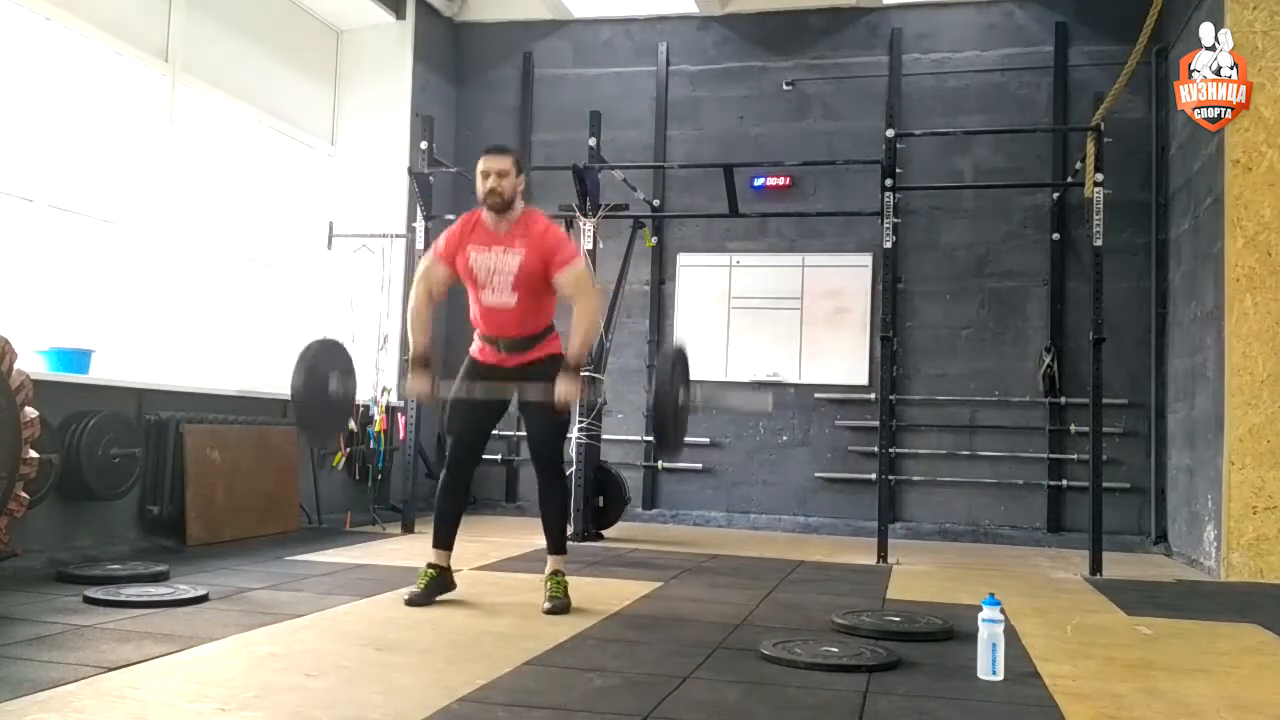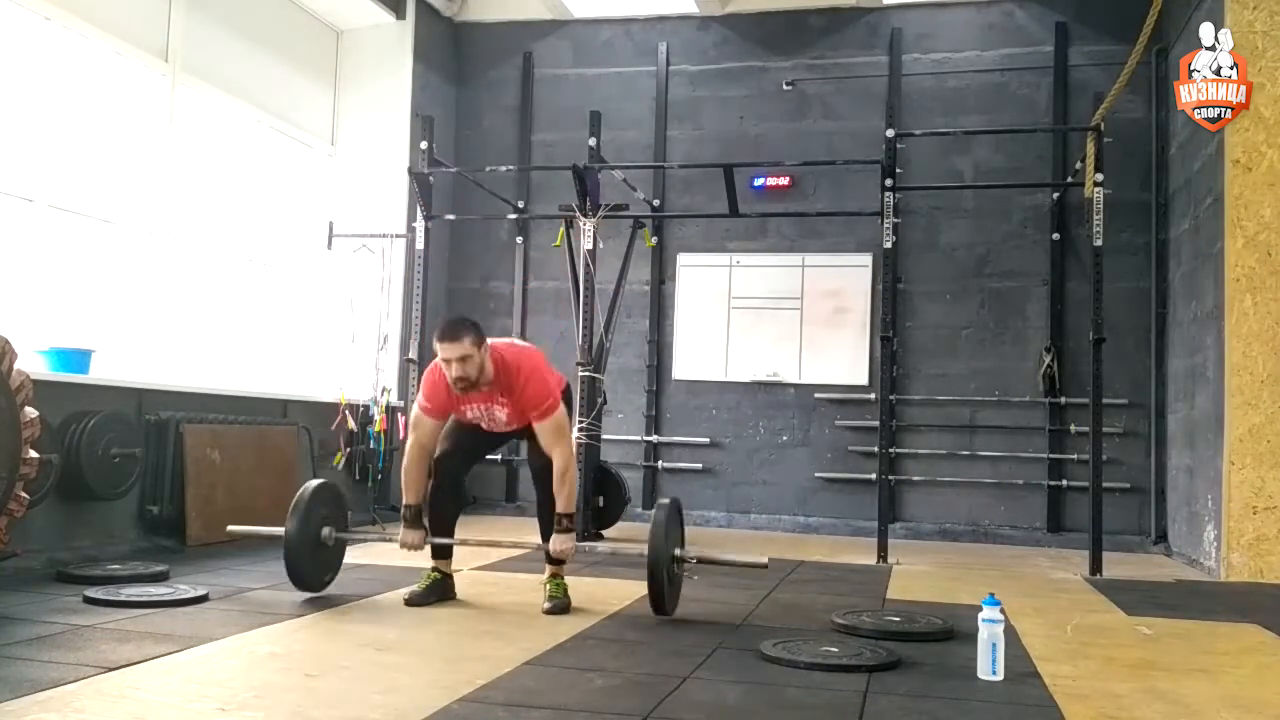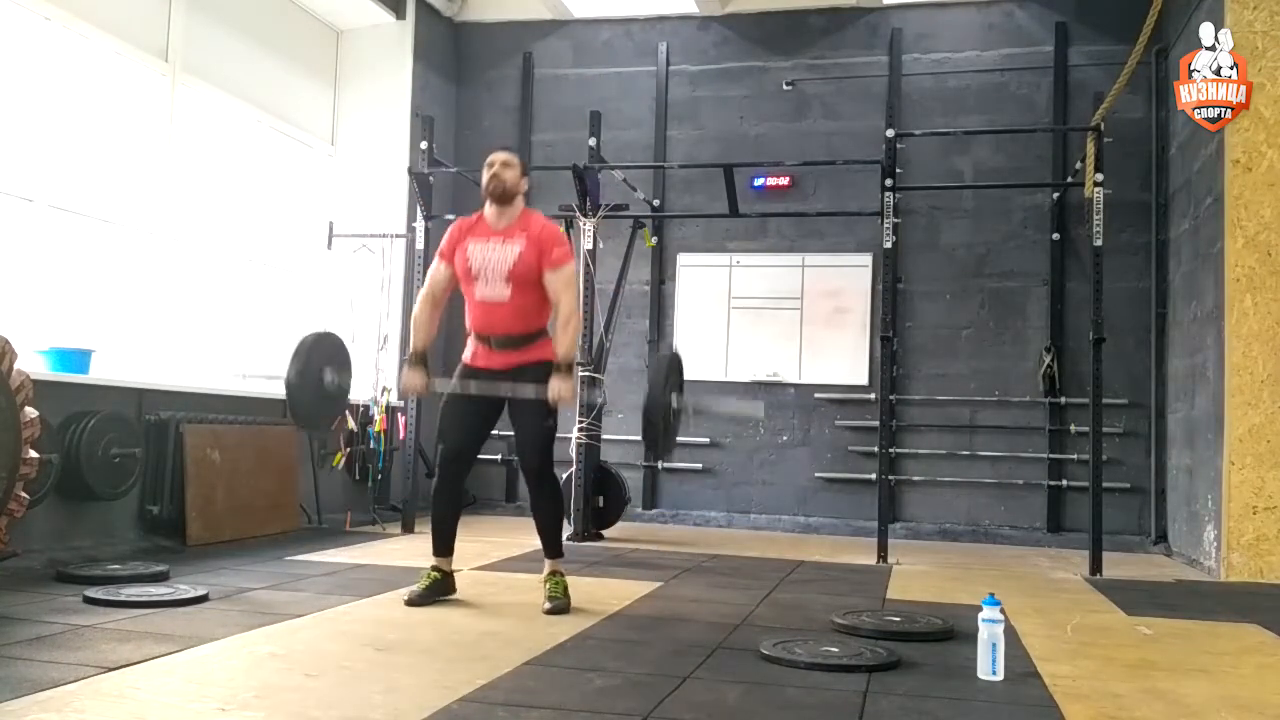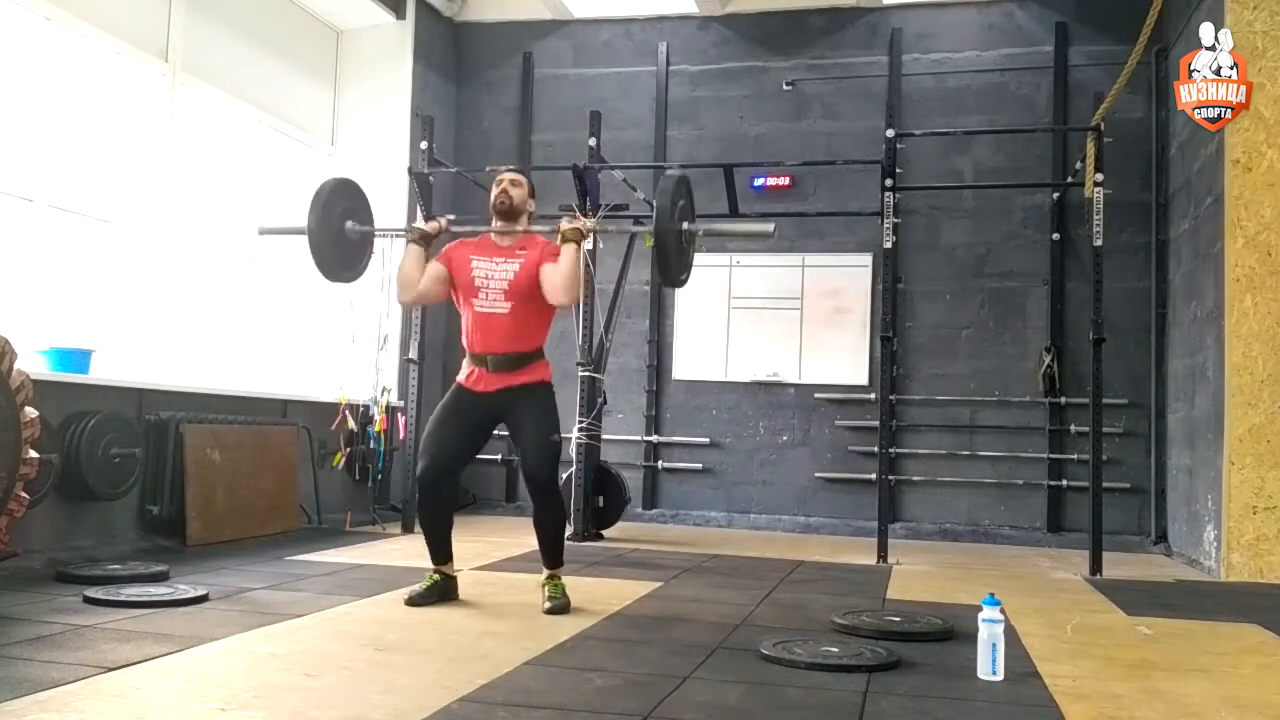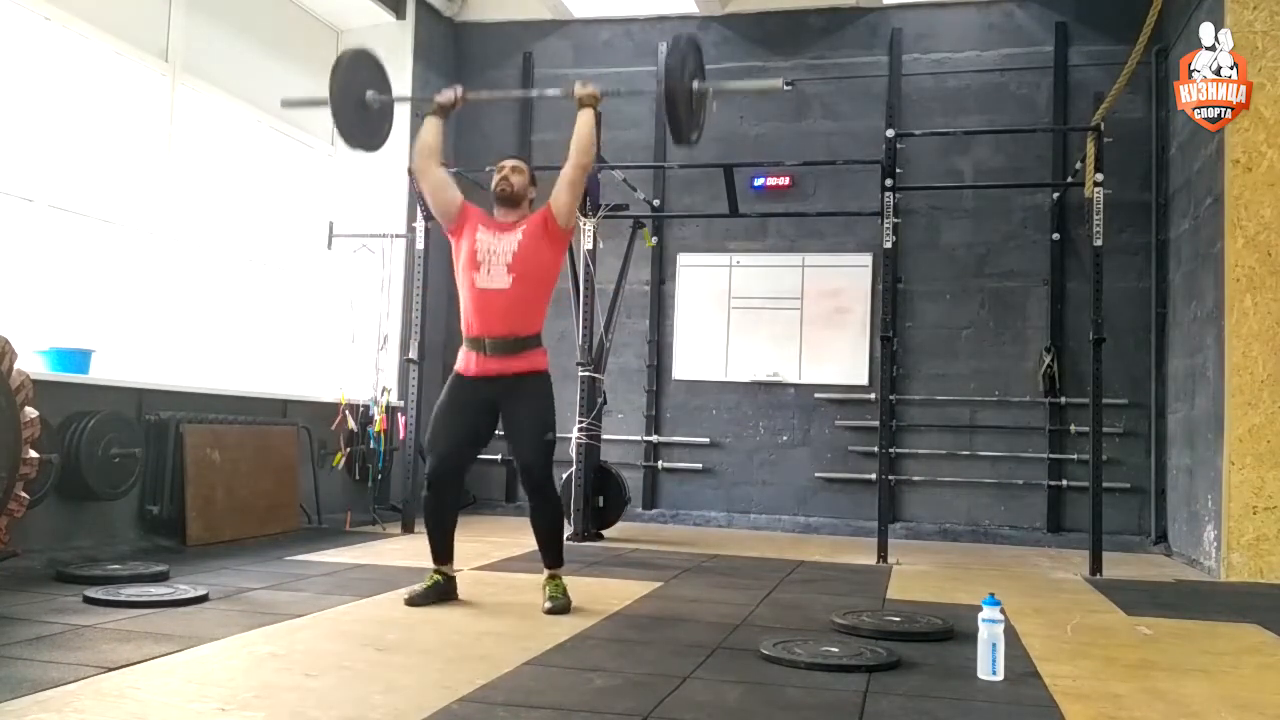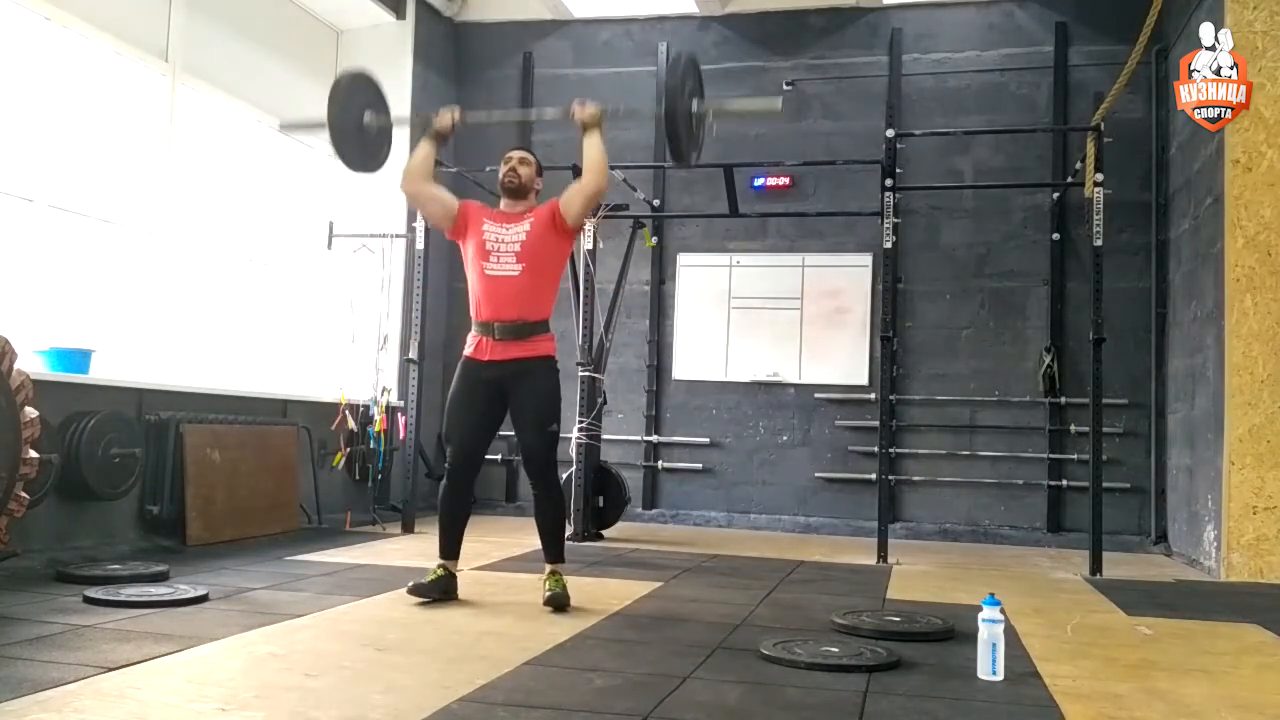
dt=0.5s
person 1, frame 1
left shoulder: (545, 235)
right shoulder: (460, 233)
left elbow: (587, 301)
right elbow: (423, 292)
left wrist: (572, 370)
right wrist: (419, 361)
left hip: (540, 360)
right hip: (484, 358)
left knee: (547, 461)
right knee: (458, 457)
left ankle: (556, 573)
right ankle: (439, 567)
person 1, frame 2
left shoulder: (529, 372)
right shoulder: (436, 378)
left elbow: (562, 457)
right elbow: (418, 449)
left wrist: (565, 528)
right wrist: (411, 519)
left hip: (545, 413)
left knee: (544, 472)
right knee: (444, 467)
left ankle: (556, 578)
right ankle: (440, 574)
person 1, frame 3
left shoulder: (544, 234)
right shoulder: (460, 233)
left elbow: (568, 306)
right elbow: (430, 298)
left wrist: (564, 370)
right wrist: (416, 361)
left hip: (532, 365)
right hip: (478, 363)
left knee: (536, 467)
right knee: (450, 462)
left ankle: (554, 574)
right ankle: (441, 571)
person 1, frame 4
left shoulder: (546, 250)
right shoulder: (458, 252)
left elbow: (563, 295)
right elbow: (410, 294)
left wrist: (571, 243)
right wrist: (419, 241)
left hip: (527, 386)
right hip: (472, 384)
left knee: (541, 475)
right knee: (430, 473)
left ankle: (553, 578)
right ankle: (442, 574)
person 1, frame 5
left shoulder: (546, 229)
right shoulder: (467, 225)
left elbow: (577, 166)
right elbow: (425, 167)
left wrist: (586, 110)
right wrist: (439, 113)
left hip: (524, 375)
right hip: (470, 374)
left knee: (536, 479)
right knee: (439, 473)
left ankle: (555, 578)
right ankle: (442, 575)
person 1, frame 6
left shoulder: (556, 217)
right shoulder: (474, 216)
left elbow: (594, 187)
right elbow: (415, 188)
left wrist: (590, 129)
right wrist: (434, 135)
left hip: (534, 363)
right hip: (479, 362)
left knee: (541, 465)
right knee: (459, 464)
left ankle: (554, 574)
right ankle: (446, 571)
